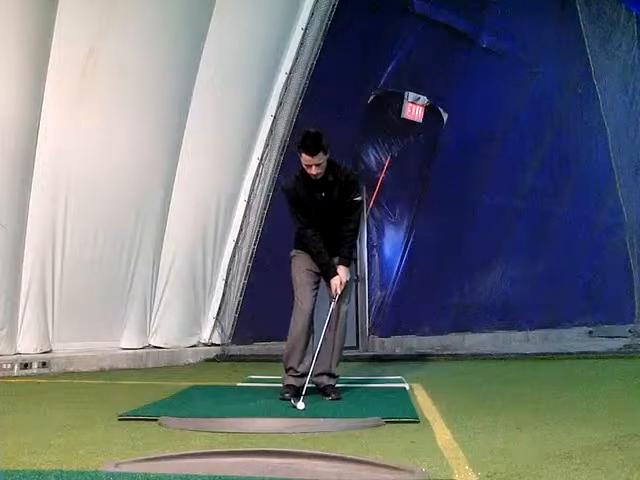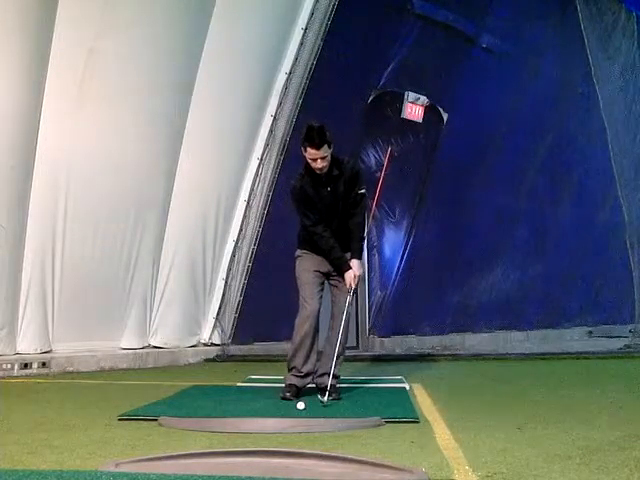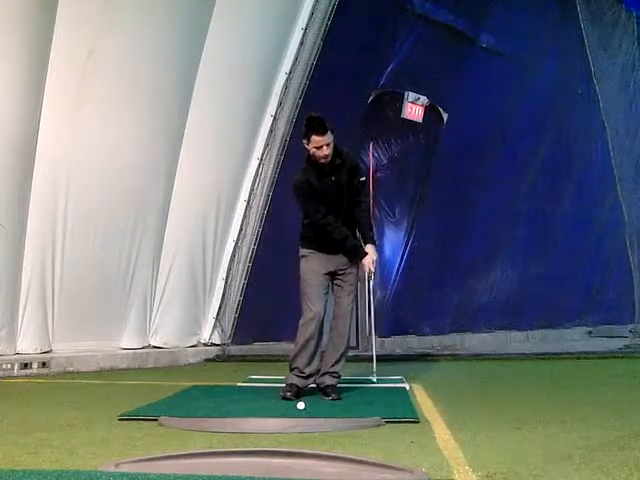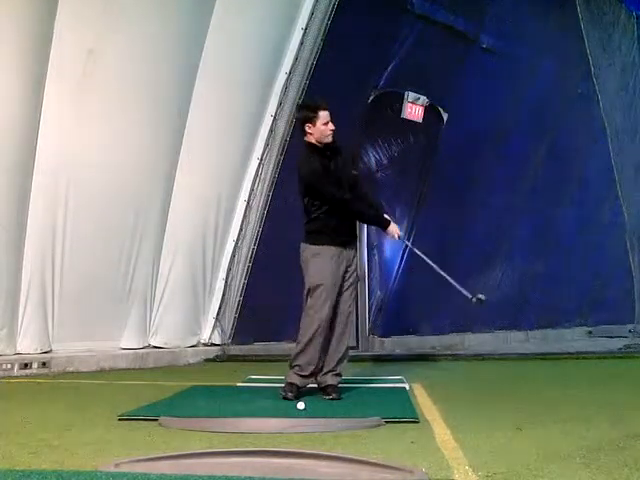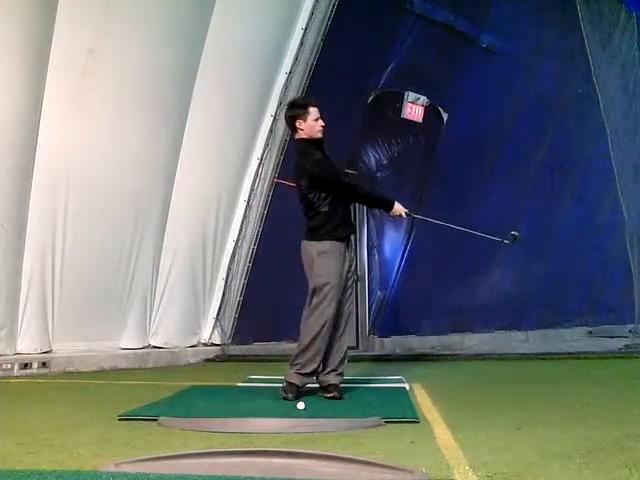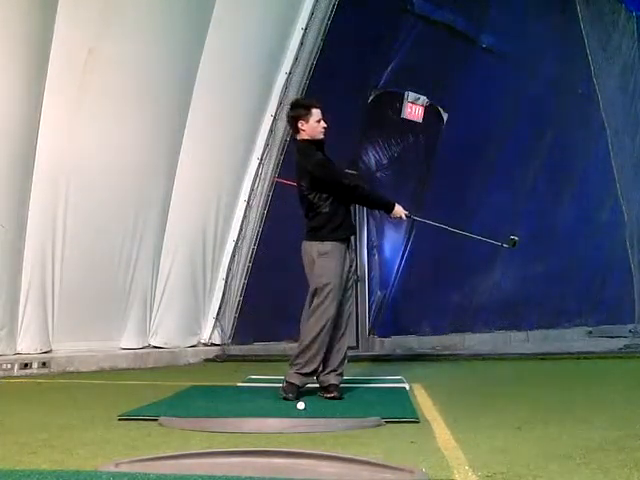
dt=0.7s
person 1, frame 1
left shoulder: (347, 179)
right shoulder: (294, 188)
left elbow: (350, 224)
right elbow: (308, 233)
left wrist: (344, 264)
right wrist: (330, 271)
left hip: (340, 254)
right hip: (307, 254)
left knee: (339, 312)
right knee: (303, 309)
left ankle: (325, 377)
right ankle: (294, 378)
person 1, frame 2
left shoulder: (350, 172)
right shoulder: (300, 186)
left elbow: (356, 216)
right elbow: (317, 230)
left wrist: (355, 258)
right wrist: (343, 267)
left hip: (345, 253)
right hip: (311, 254)
left knee: (341, 314)
right knee: (309, 311)
left ankle: (327, 377)
right ankle: (296, 378)
person 1, frame 3
left shoulder: (349, 164)
right shoulder: (304, 181)
left elbow: (361, 205)
right elbow: (327, 222)
left wrist: (368, 243)
right wrist: (361, 253)
left hip: (347, 254)
right hip: (316, 253)
left knee: (343, 316)
right knee: (314, 314)
left ankle: (327, 378)
right ankle: (298, 377)
person 1, frame 4
left shoulder: (337, 153)
right shoulder: (310, 166)
left elbow: (357, 190)
right elbow: (344, 202)
left wrist: (383, 214)
right wrist: (384, 224)
left hip: (347, 245)
right hip: (321, 248)
left knee: (343, 314)
right knee: (318, 314)
left ankle: (329, 377)
right ankle: (297, 377)
person 1, frame 5
left shoulder: (314, 154)
right shoulder: (310, 160)
left elbow: (342, 188)
right elbow: (348, 187)
left wrist: (383, 203)
right wrist: (389, 204)
left hip: (340, 242)
right hip: (323, 245)
left knee: (341, 312)
right knee: (322, 311)
left ankle: (329, 377)
right ankle: (296, 377)
person 1, frame 6
left shoulder: (315, 157)
right shoulder: (311, 161)
left elbow: (344, 189)
right elbow: (350, 188)
right wrist: (389, 206)
left hip: (339, 243)
right hip: (324, 245)
left knee: (341, 313)
right knee: (323, 313)
left ankle: (329, 377)
right ankle: (296, 377)
